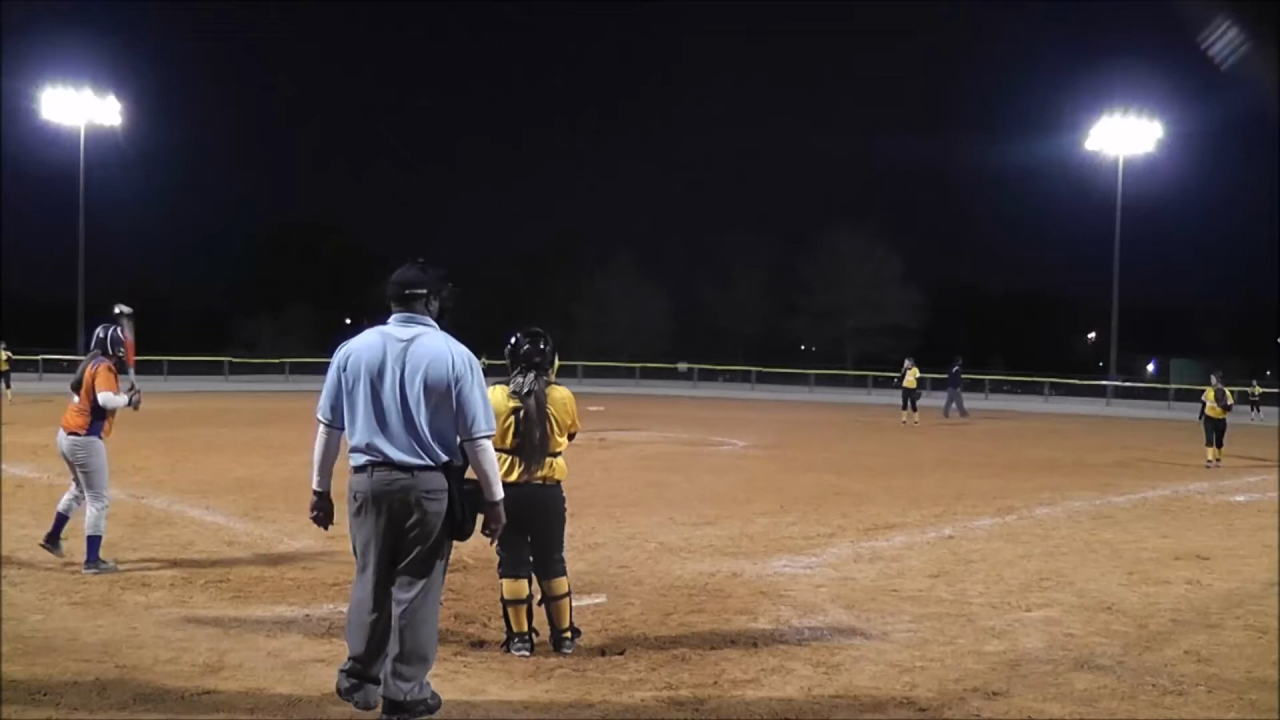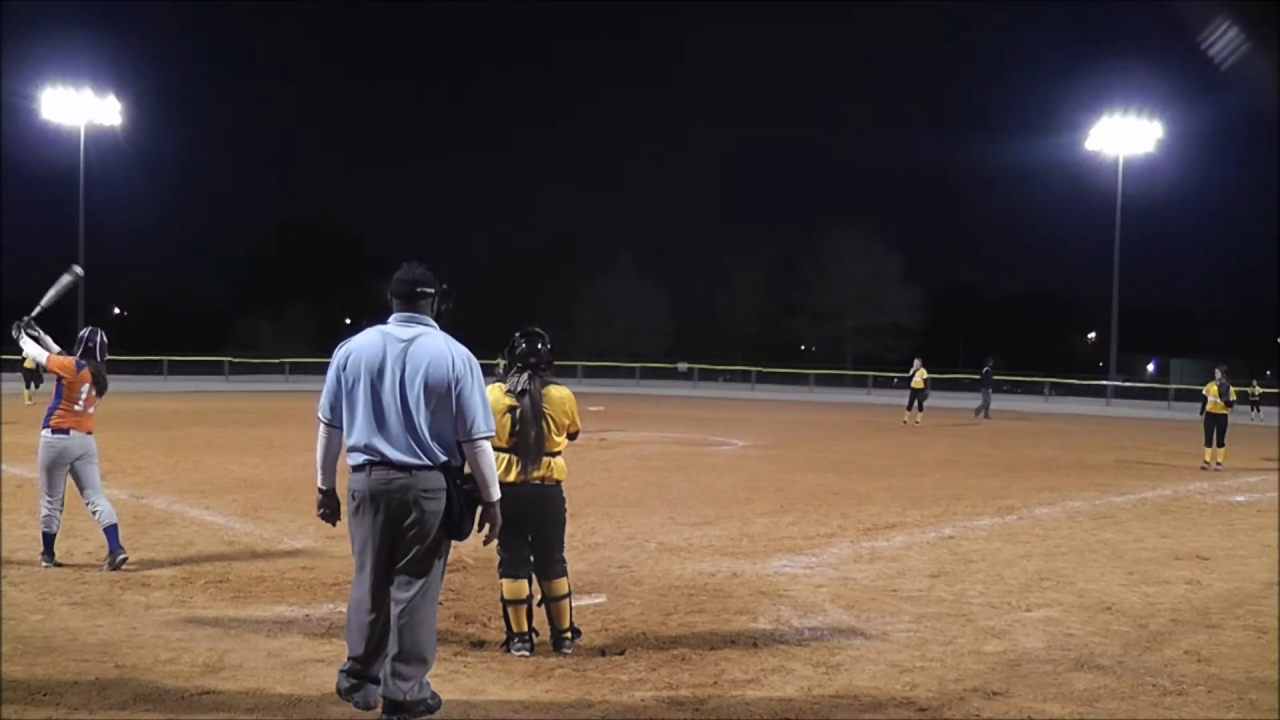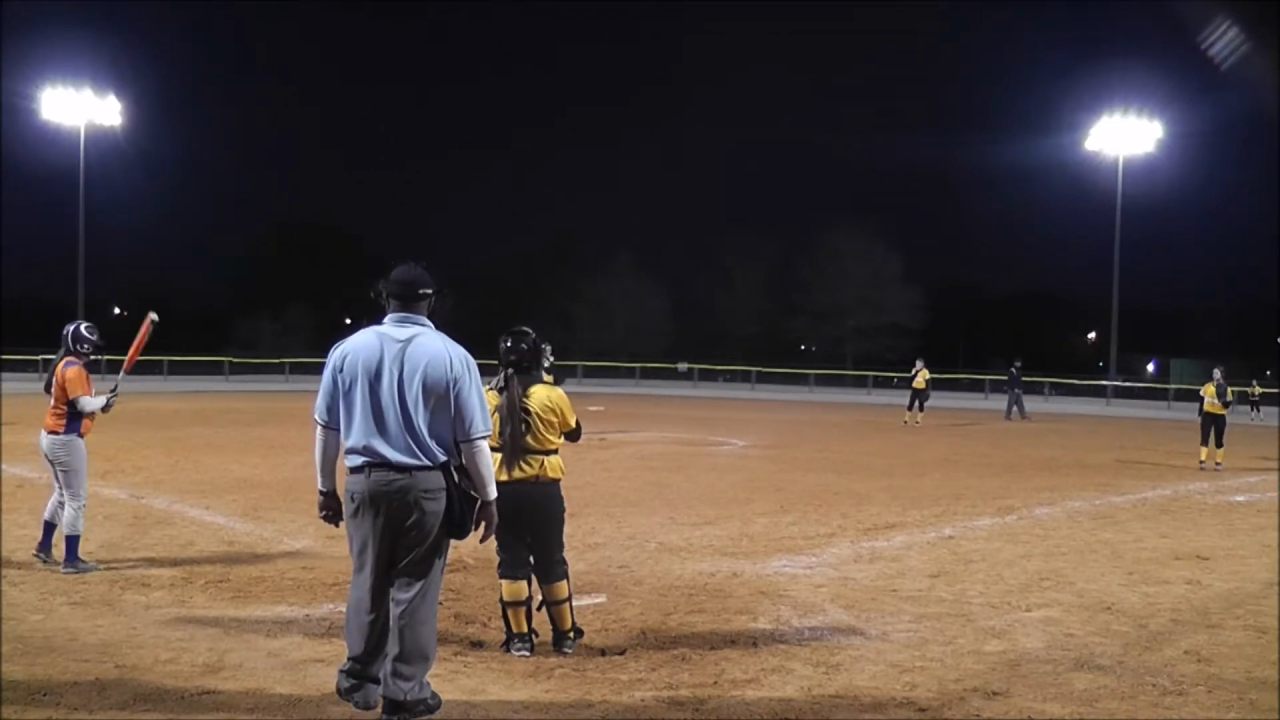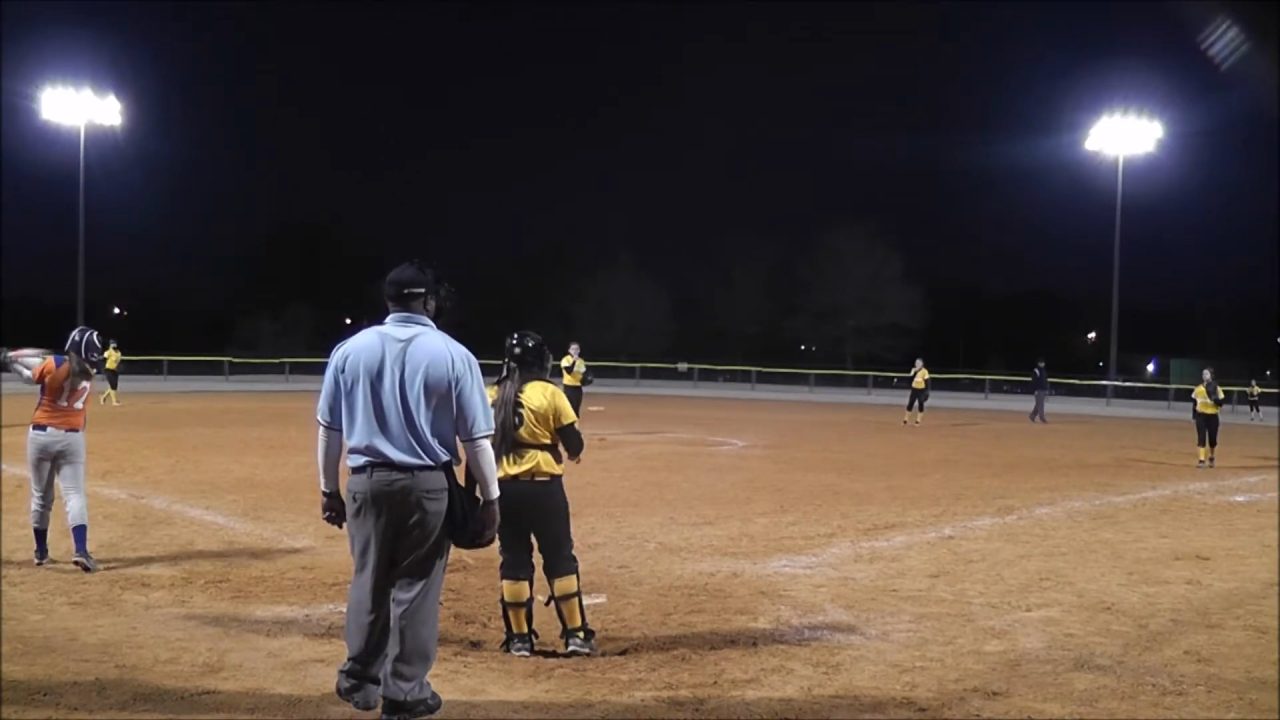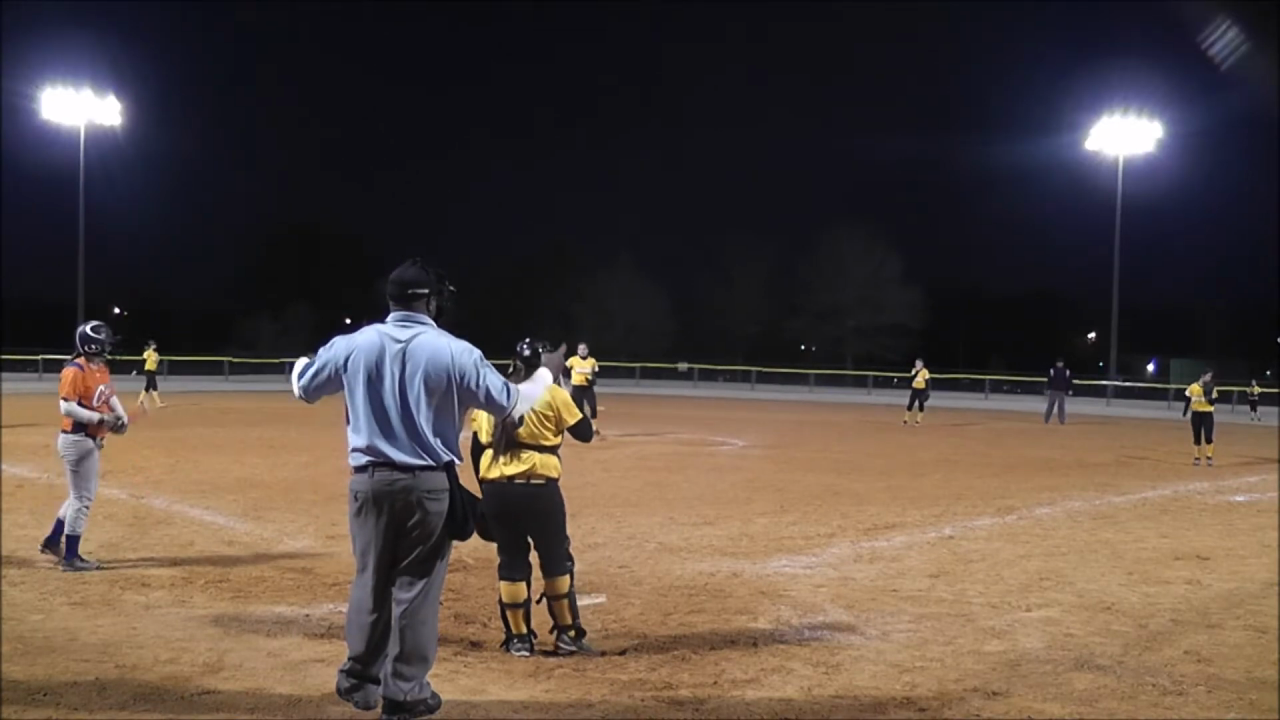
dt=1s
person 1, frame 1
left shoulder: (354, 350)
right shoulder: (455, 356)
left elbow: (329, 428)
right elbow: (477, 439)
left wrist: (320, 489)
right wrist: (494, 499)
left hip: (369, 482)
right hip: (429, 486)
left knee: (371, 582)
right knee: (416, 587)
left ankle: (361, 681)
person 1, frame 2
left shoulder: (353, 348)
right shoulder: (454, 355)
left elbow: (329, 426)
right elbow: (475, 439)
left wrist: (325, 486)
right wrist: (490, 498)
left hip: (368, 481)
right hip: (427, 485)
left knee: (368, 582)
right knee: (415, 587)
left ankle: (360, 680)
person 1, frame 3
left shoulder: (348, 349)
right shoulder: (451, 355)
left elbow: (327, 428)
right elbow: (473, 439)
left wrist: (326, 488)
right wrist: (488, 497)
left hip: (366, 483)
right hip: (426, 485)
left knee: (368, 582)
right knee: (414, 587)
left ankle: (360, 681)
person 1, frame 4
left shoulder: (351, 349)
right shoulder: (453, 354)
left elbow: (329, 429)
right elbow: (476, 438)
left wrist: (329, 490)
right wrist: (490, 497)
left hip: (367, 482)
right hip: (428, 484)
left knee: (368, 582)
right knee: (415, 587)
left ankle: (360, 681)
person 1, frame 5
left shoulder: (351, 346)
right shoulder: (455, 352)
left elbow: (303, 388)
right elbow: (511, 404)
left wrist: (304, 363)
right wrist: (547, 373)
left hip: (370, 481)
right hip: (429, 484)
left knee: (370, 582)
right knee: (417, 586)
left ankle: (361, 681)
person 2, frame 1
left shoulder: (495, 397)
right shoulder: (563, 397)
left hip: (507, 491)
right hip: (547, 492)
left knee: (513, 563)
right knee: (552, 562)
left ankle: (520, 638)
right ankle: (563, 635)
person 2, frame 2
left shoulder: (493, 395)
right shoulder: (562, 397)
right elbow: (573, 433)
left hip: (505, 490)
right hip: (547, 491)
left knee: (513, 562)
right knee: (552, 562)
left ankle: (520, 637)
right ankle: (563, 635)
person 2, frame 3
left shoulder: (488, 396)
right shoulder: (553, 395)
right elbow: (574, 434)
left hip: (502, 489)
right hip: (543, 489)
left knee: (512, 562)
right knee: (551, 562)
left ankle: (519, 638)
right ankle: (565, 634)
person 2, frame 4
left shoulder: (491, 397)
right shoulder: (548, 393)
right elbow: (573, 443)
right wrist: (571, 453)
left hip: (503, 488)
right hip: (543, 487)
left knee: (514, 562)
right knee: (560, 560)
left ankle: (520, 639)
right ankle: (576, 634)
person 2, frame 5
right shoulder: (551, 393)
right elbow: (585, 433)
left wrist: (487, 491)
right wrist: (564, 396)
left hip: (497, 489)
right hip: (539, 488)
left knee: (511, 562)
right knee: (556, 558)
left ankle: (519, 638)
right ankle: (567, 632)
person 3, frame 1
left shoulder: (91, 365)
right shoulder: (104, 367)
left elbow: (97, 401)
right elbow: (107, 401)
left wrist: (126, 398)
right wrist: (128, 399)
left hip: (66, 436)
right hip: (85, 441)
left knee: (79, 488)
right knee: (97, 500)
left ankle: (53, 537)
right ankle: (92, 561)
person 3, frame 2
left shoulder: (73, 367)
right shoulder: (98, 374)
left elbow: (38, 355)
left wrist: (21, 335)
right wrist: (39, 334)
left hip: (56, 439)
right hip: (84, 442)
left knee: (51, 501)
right knee: (96, 497)
left ankle: (48, 555)
right ankle: (115, 549)
person 3, frame 3
left shoulder: (63, 365)
right shoulder: (74, 368)
right elbow: (83, 404)
left wrist: (101, 401)
right wrist: (104, 400)
left hip: (50, 437)
right hip: (66, 440)
left knee: (62, 494)
right knee: (75, 499)
left ankle: (45, 546)
right ankle: (71, 560)
person 3, frame 4
left shoulder: (53, 363)
right shoulder: (87, 373)
left elbow: (35, 375)
left hip: (42, 436)
right hip: (71, 439)
left knee: (41, 496)
right knee: (75, 494)
left ankle: (41, 552)
right ankle: (81, 550)
person 3, frame 5
left shoulder: (102, 368)
right shoulder: (75, 371)
left elbow: (110, 397)
right elbow: (66, 408)
left wrist: (121, 416)
right wrist: (99, 418)
left hip: (88, 441)
right hip: (79, 441)
left knee: (79, 496)
right knee: (82, 498)
left ankle: (53, 540)
right ankle: (70, 557)
